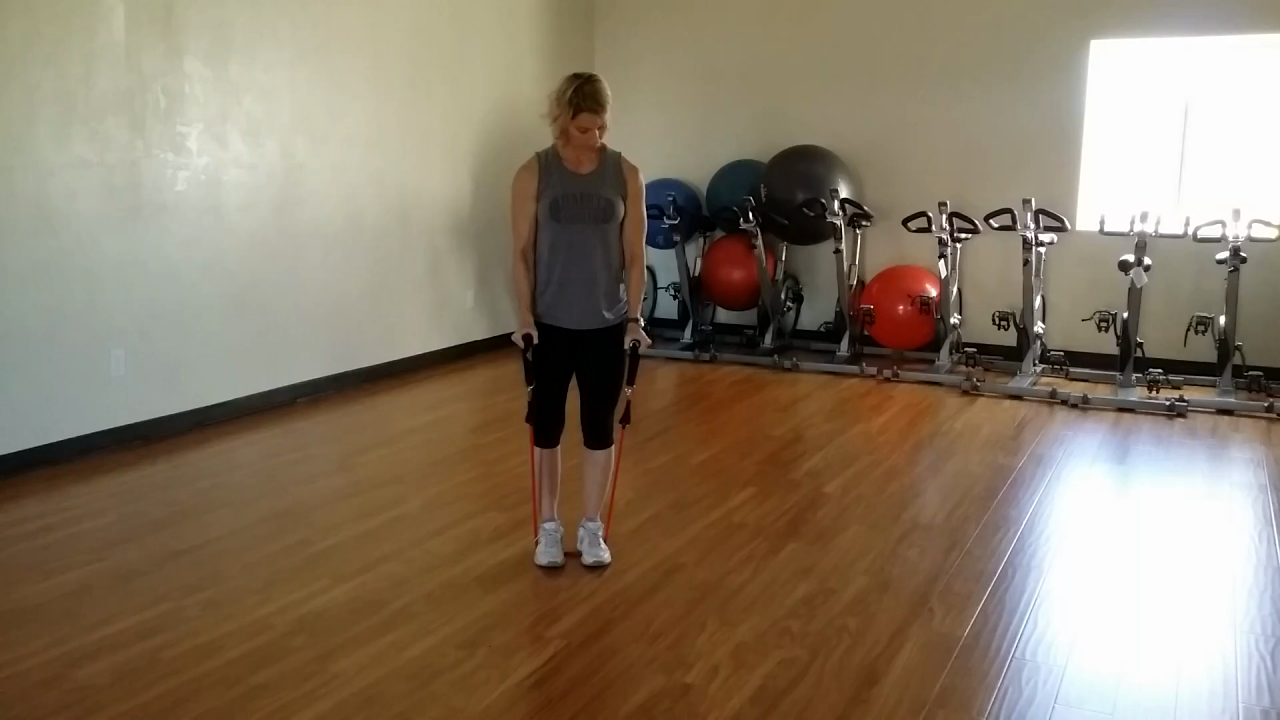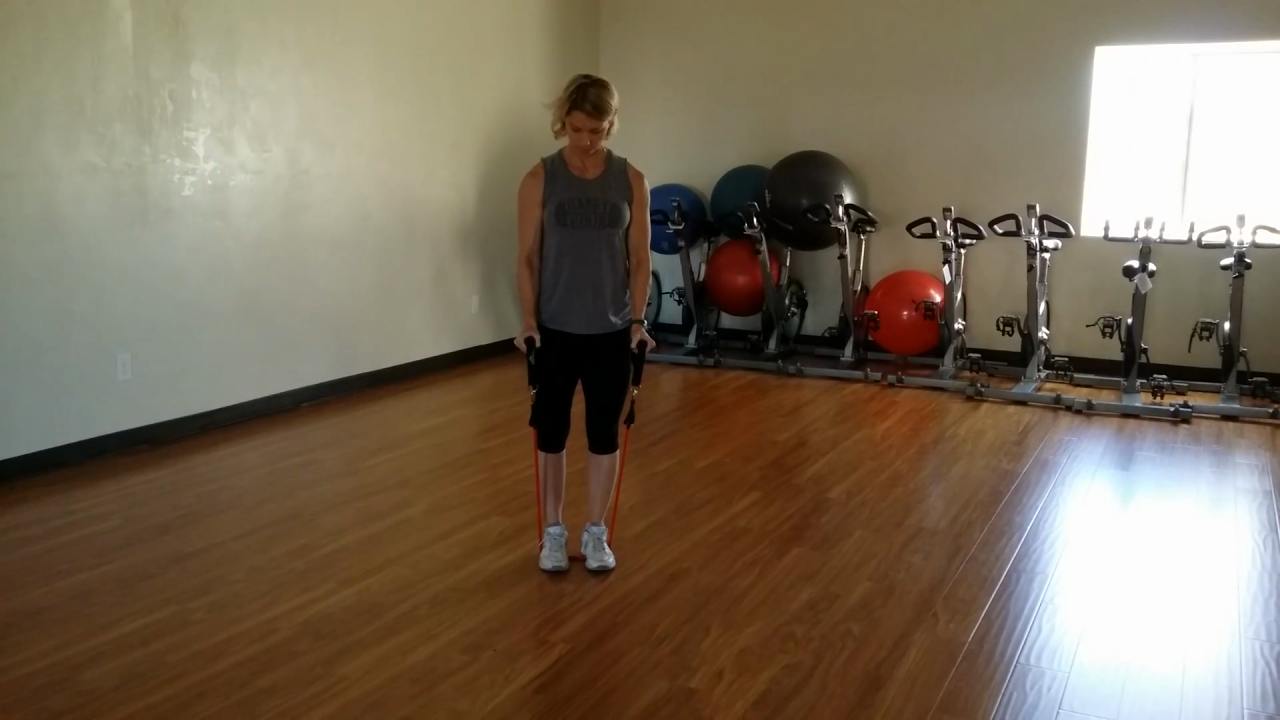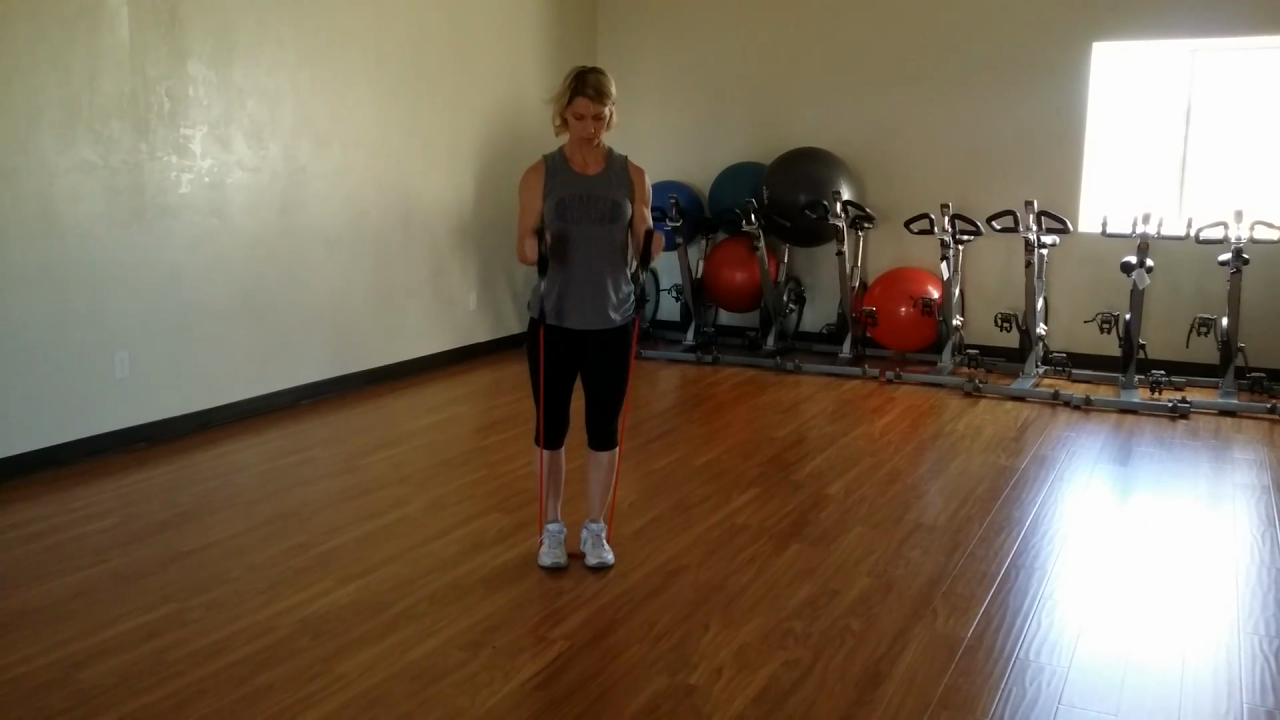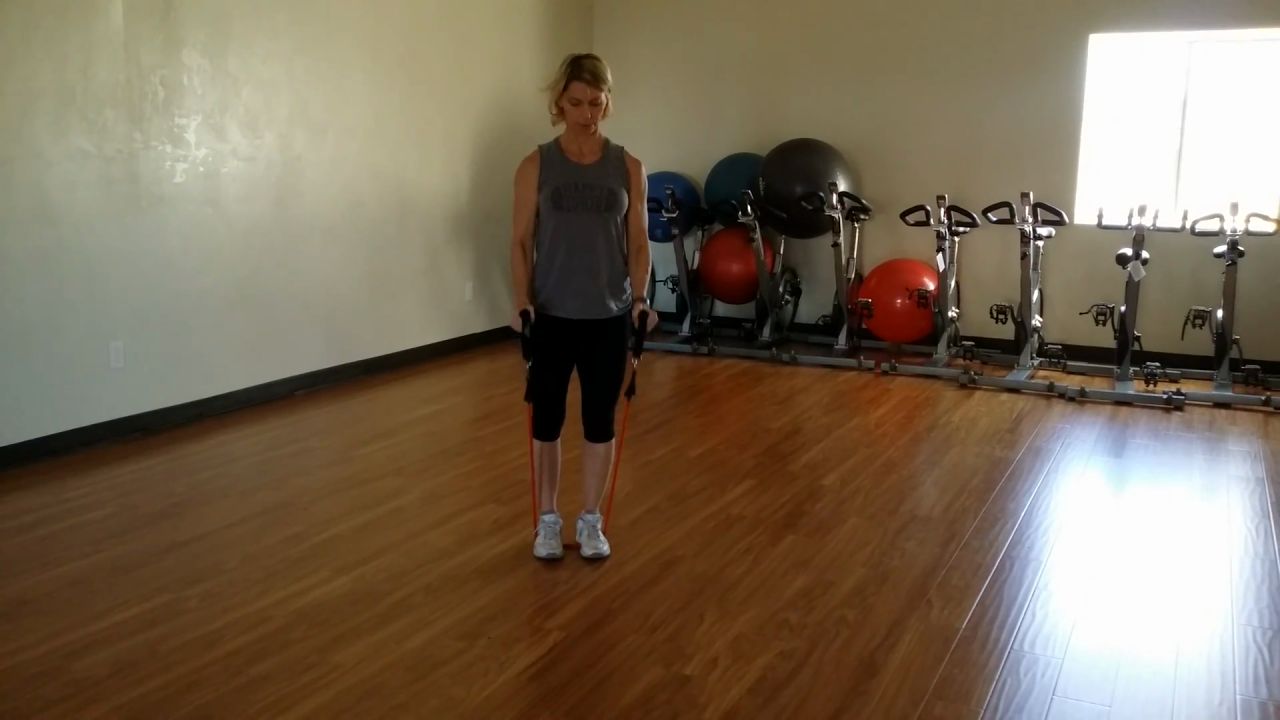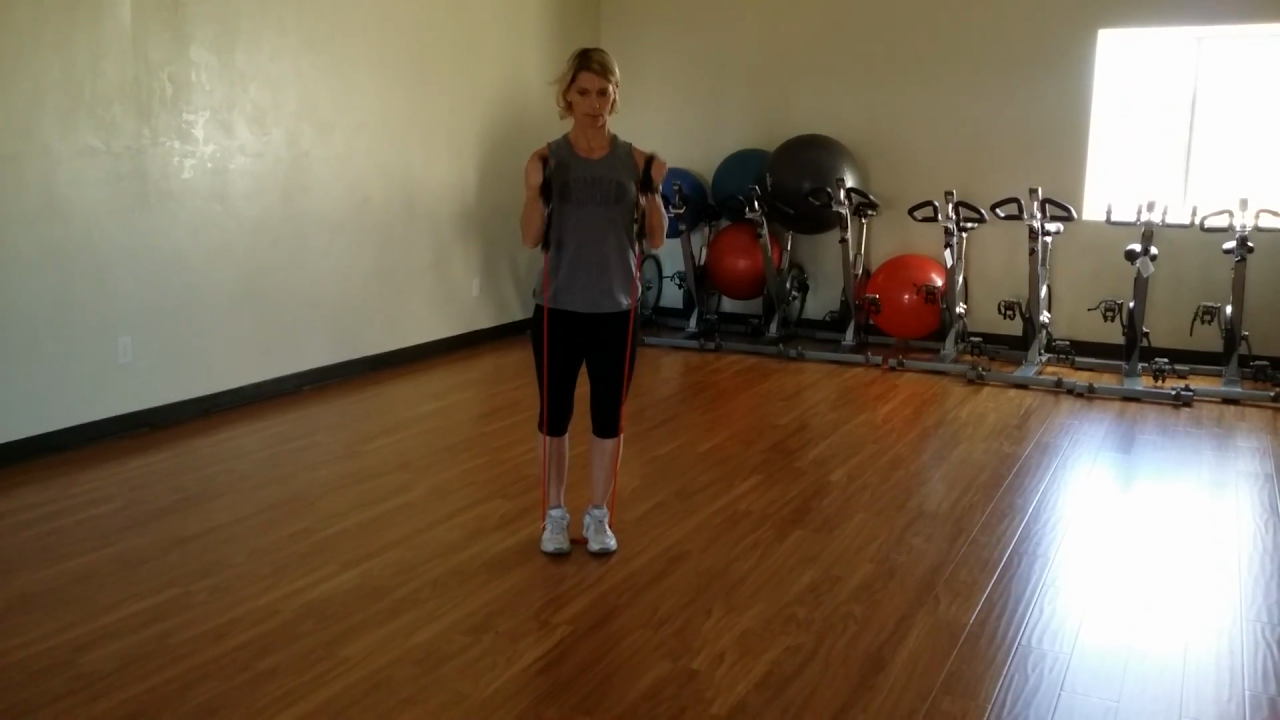
dt=1s
person 1, frame 1
left shoulder: (625, 175)
right shoulder: (533, 173)
left elbow: (634, 253)
right elbow: (522, 251)
left wrist: (634, 316)
right wrist: (525, 315)
left hip: (606, 325)
right hip: (550, 324)
left knee: (599, 427)
right knee: (546, 426)
left ankle: (592, 528)
right ankle: (549, 527)
person 1, frame 2
left shoulder: (631, 180)
right shoulder: (539, 179)
left elbow: (639, 259)
right elbow: (527, 257)
left wrist: (637, 319)
right wrist: (529, 320)
left hip: (611, 330)
right hip: (554, 330)
left knee: (604, 433)
right knee: (551, 431)
left ankle: (596, 532)
right ankle: (553, 531)
person 1, frame 3
left shoulder: (631, 176)
right shoulder: (540, 174)
left elbow: (640, 254)
right elbow: (524, 253)
left wrist: (649, 247)
right wrist: (528, 247)
left hip: (612, 324)
right hip: (553, 323)
left knee: (603, 429)
right knee: (551, 429)
left ankle: (595, 529)
right ankle: (552, 528)
person 1, frame 4
left shoulder: (628, 166)
right shoulder: (536, 165)
left elbow: (638, 242)
right elbow: (521, 241)
left wrist: (639, 297)
right wrist: (521, 299)
left hip: (608, 316)
right hip: (550, 316)
left knee: (600, 421)
right knee: (546, 419)
left ankle: (591, 520)
right ankle: (547, 519)
person 1, frame 5
left shoulder: (635, 160)
right shoulder: (548, 158)
left elbow: (655, 240)
right elbow: (529, 239)
left wrist: (653, 192)
right wrist: (536, 191)
left hip: (616, 309)
right hip: (558, 309)
left knee: (608, 416)
right knee: (555, 415)
left ankle: (598, 515)
right ankle: (554, 514)
